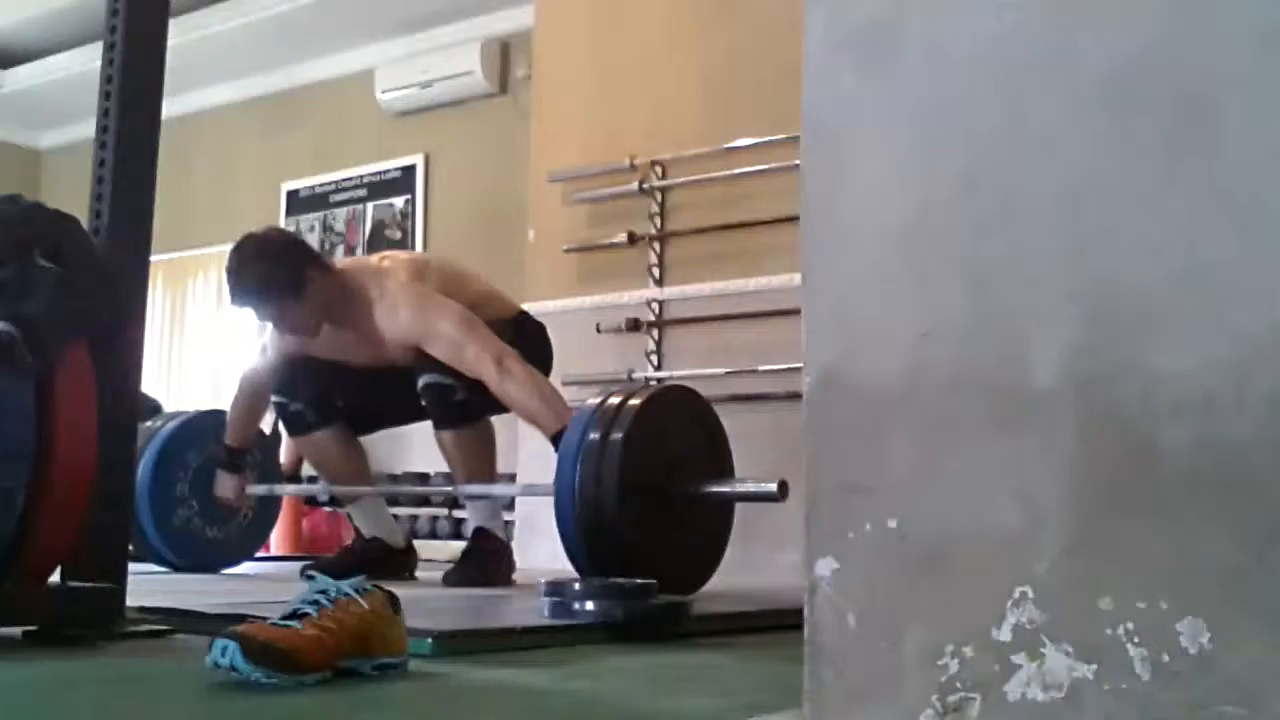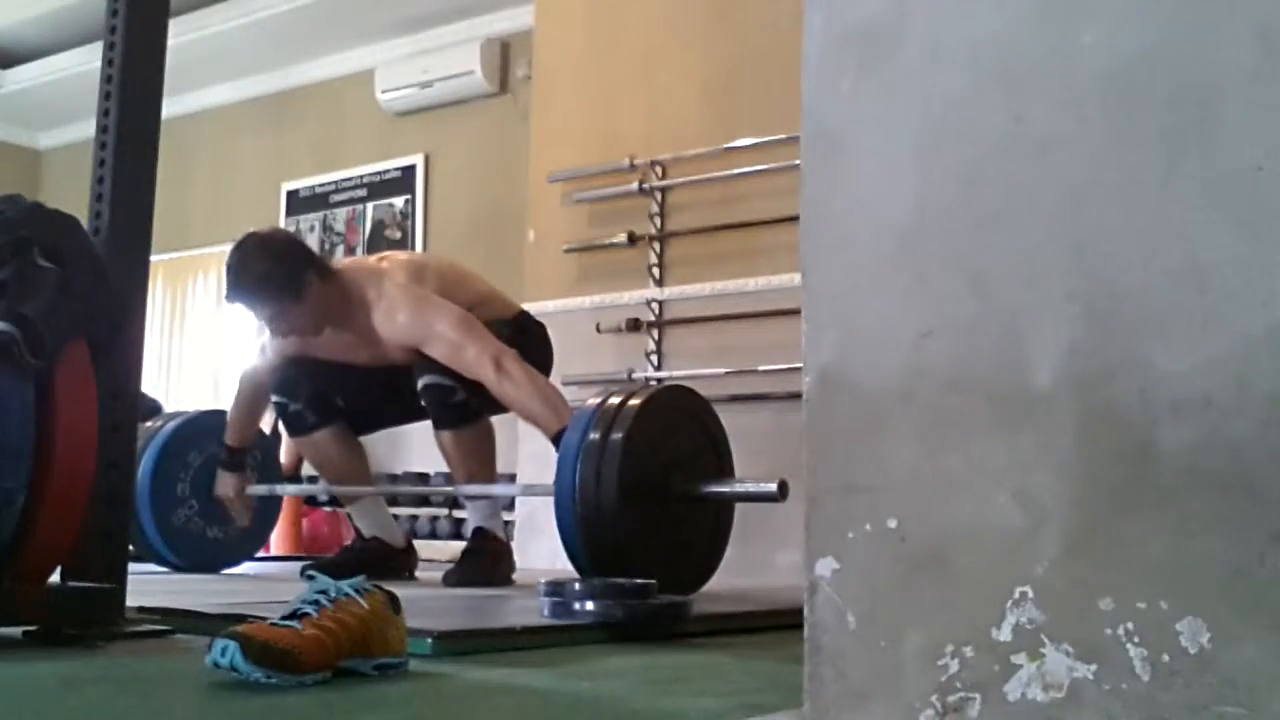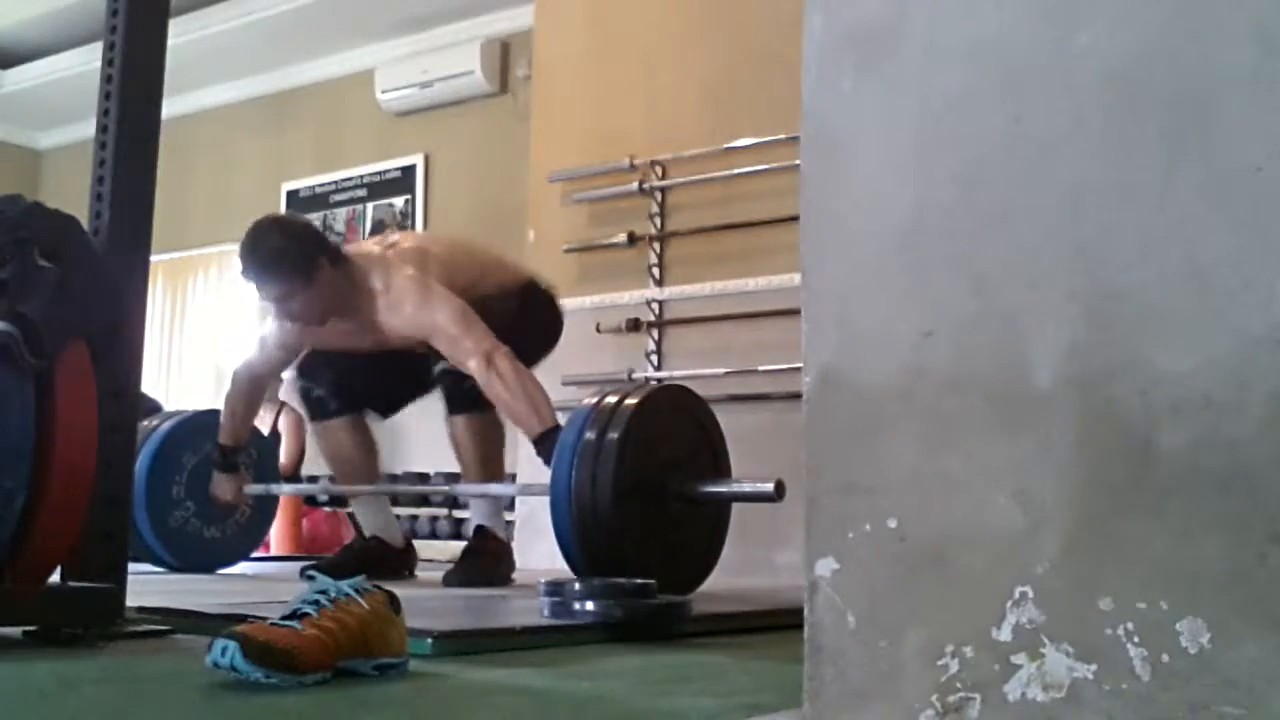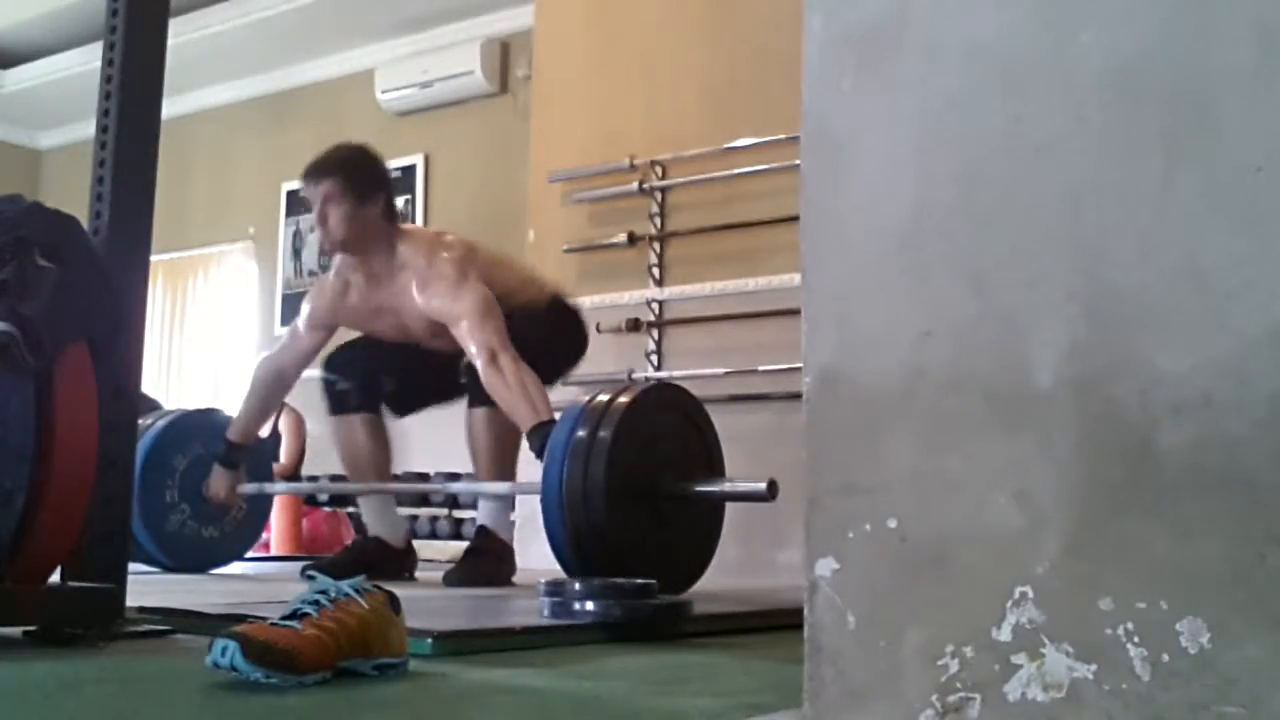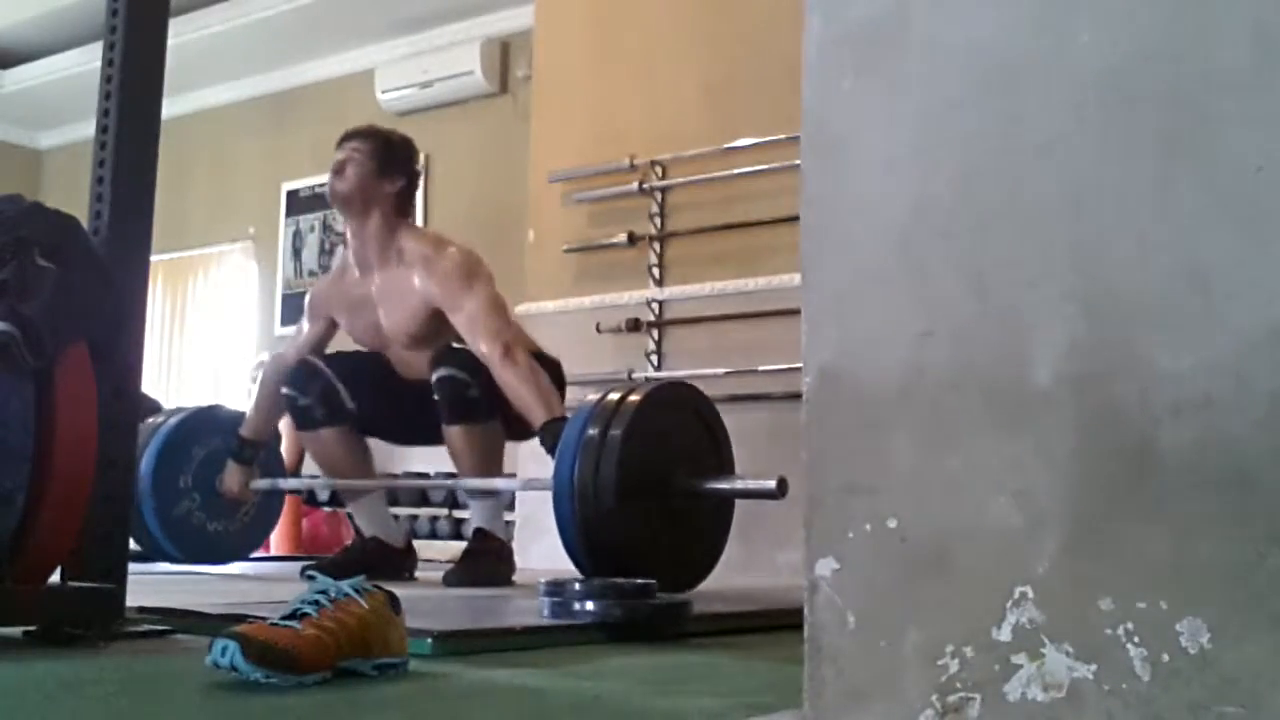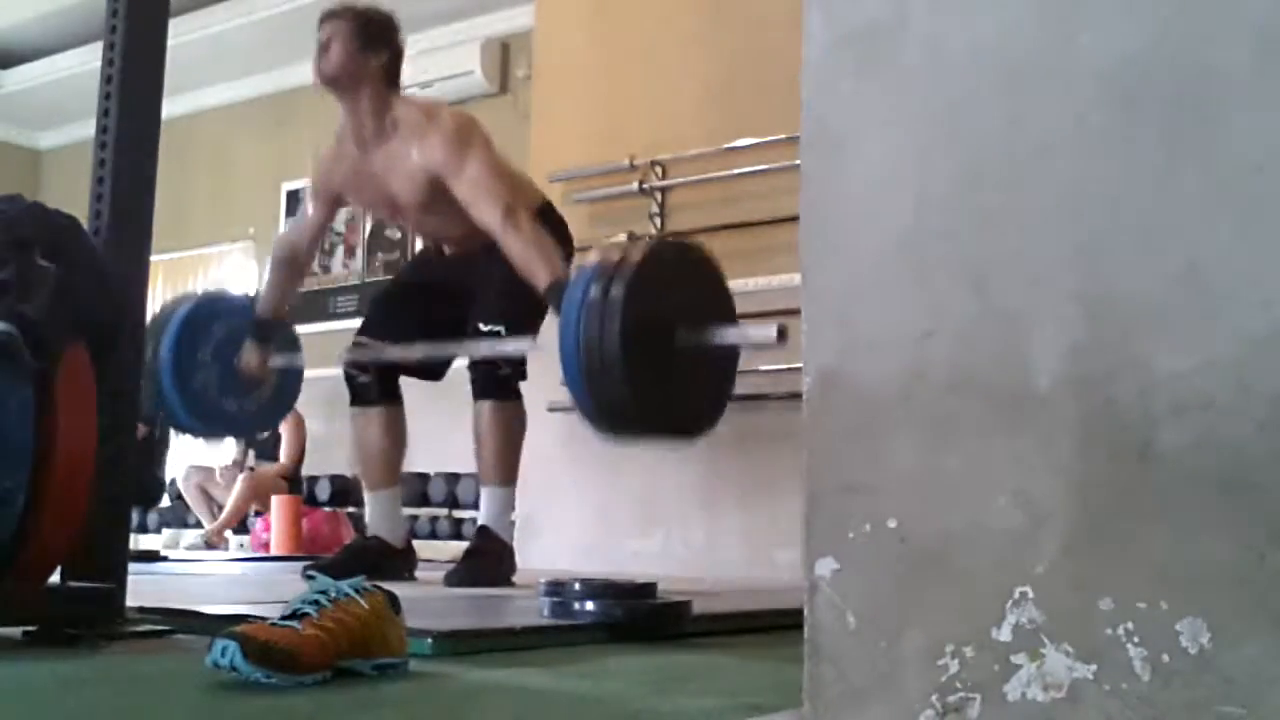
dt=0.5s
person 1, frame 1
left shoulder: (401, 305)
right shoulder: (297, 325)
left elbow: (498, 367)
right elbow: (256, 383)
right wrist: (231, 464)
left knee: (442, 382)
right knee: (293, 395)
left ankle: (488, 538)
right ankle: (384, 541)
person 1, frame 2
left shoulder: (398, 307)
right shoulder: (299, 326)
left elbow: (498, 368)
right elbow: (255, 383)
right wrist: (232, 464)
left knee: (441, 380)
right knee: (293, 393)
left ankle: (488, 539)
right ankle: (384, 541)
person 1, frame 3
left shoulder: (404, 296)
right shoulder: (302, 315)
left elbow: (489, 363)
right elbow: (252, 375)
left wrist: (557, 448)
right wrist: (227, 462)
left hip: (518, 313)
left knee: (457, 369)
right knee: (320, 380)
left ankle: (490, 538)
right ankle: (384, 539)
person 1, frame 4
left shoulder: (436, 271)
right shoulder: (337, 290)
left elbow: (494, 361)
right elbow: (278, 368)
right wrist: (230, 458)
left hip: (542, 332)
left knee: (479, 368)
right knee: (346, 375)
left ankle: (494, 538)
right ankle: (387, 539)
person 1, frame 5
left shoulder: (437, 266)
right shoulder: (335, 286)
left elbow: (505, 353)
right elbow: (282, 365)
left wrist: (562, 442)
right wrist: (243, 455)
left hip: (502, 397)
right hip: (425, 394)
left knee: (456, 369)
right knee: (304, 385)
left ankle: (490, 542)
right ankle: (385, 540)
person 1, frame 6
left shoulder: (436, 136)
right shoulder: (338, 157)
left elbow: (508, 221)
right elbow: (295, 248)
left wrist: (561, 299)
right wrist: (261, 334)
left hip: (515, 243)
right hip: (453, 252)
left knee: (491, 359)
right knee: (368, 364)
left ankle: (494, 540)
right ankle: (385, 540)
